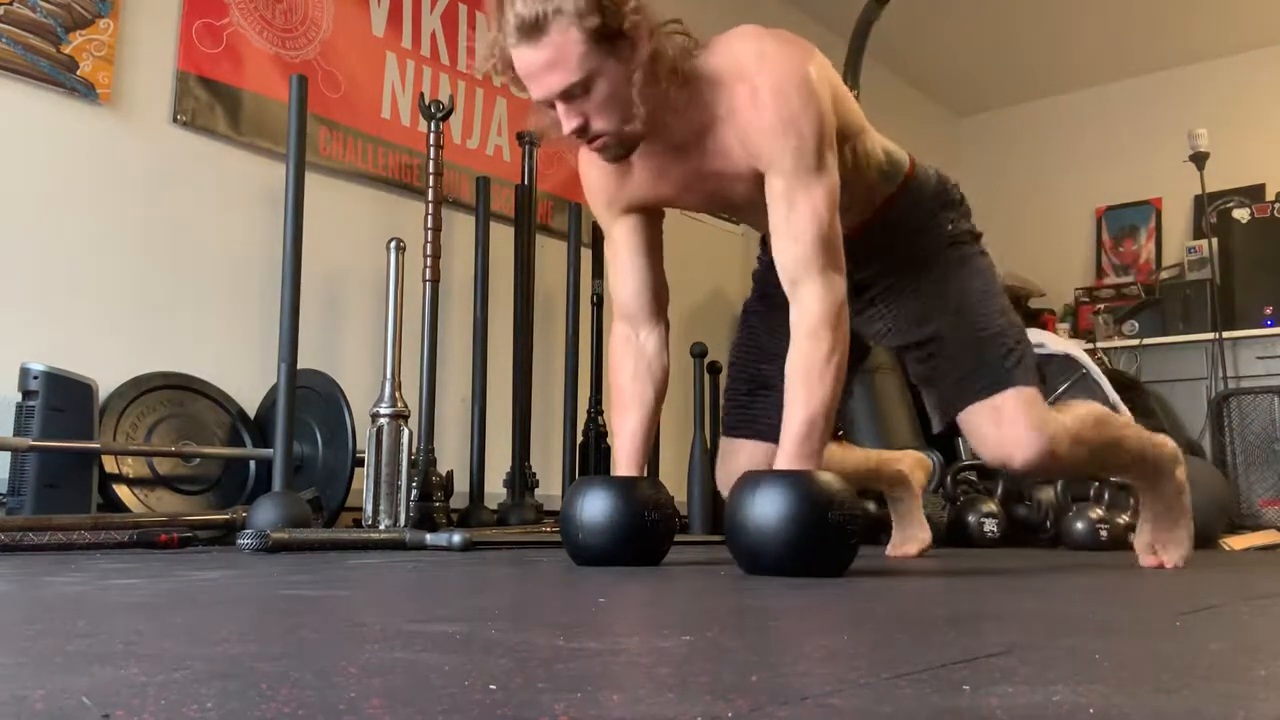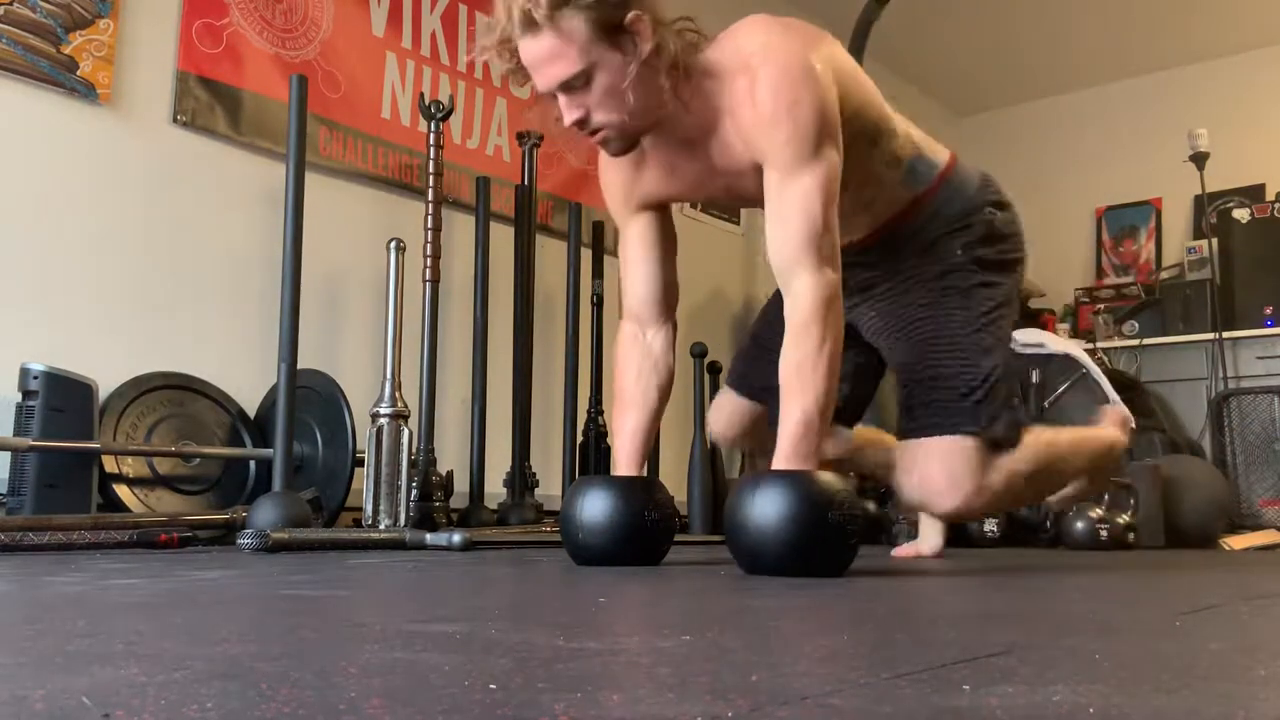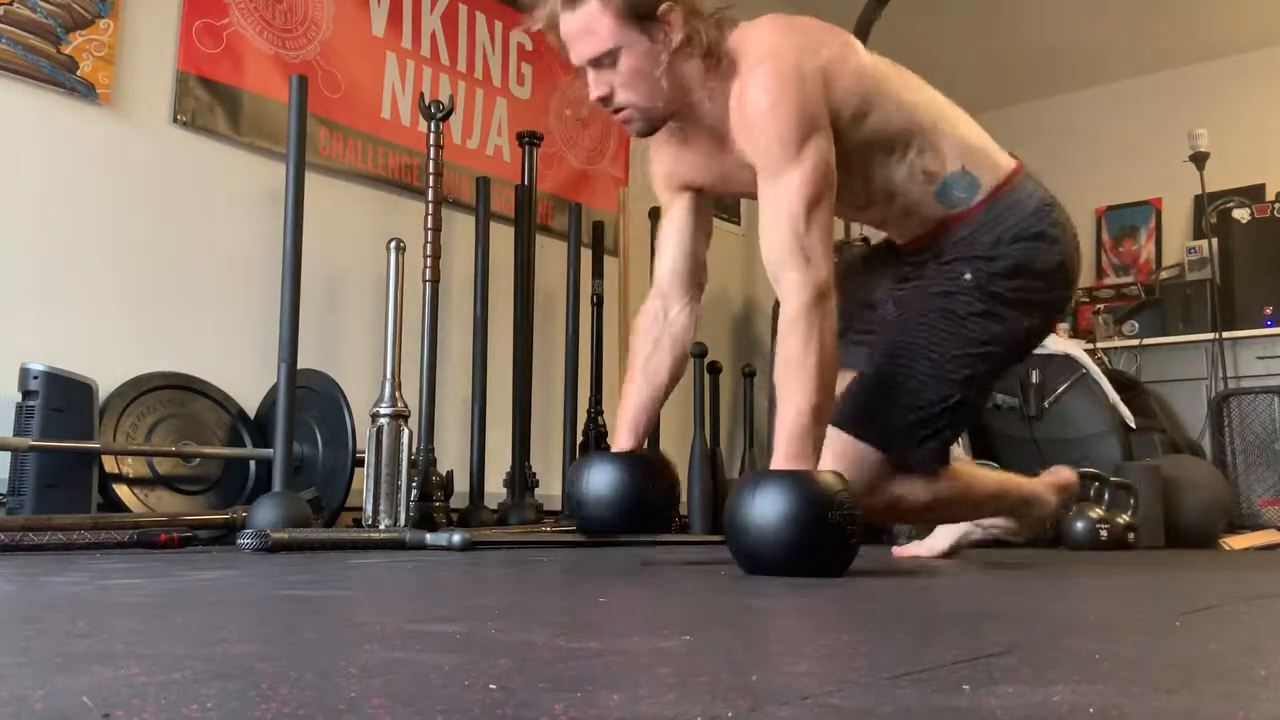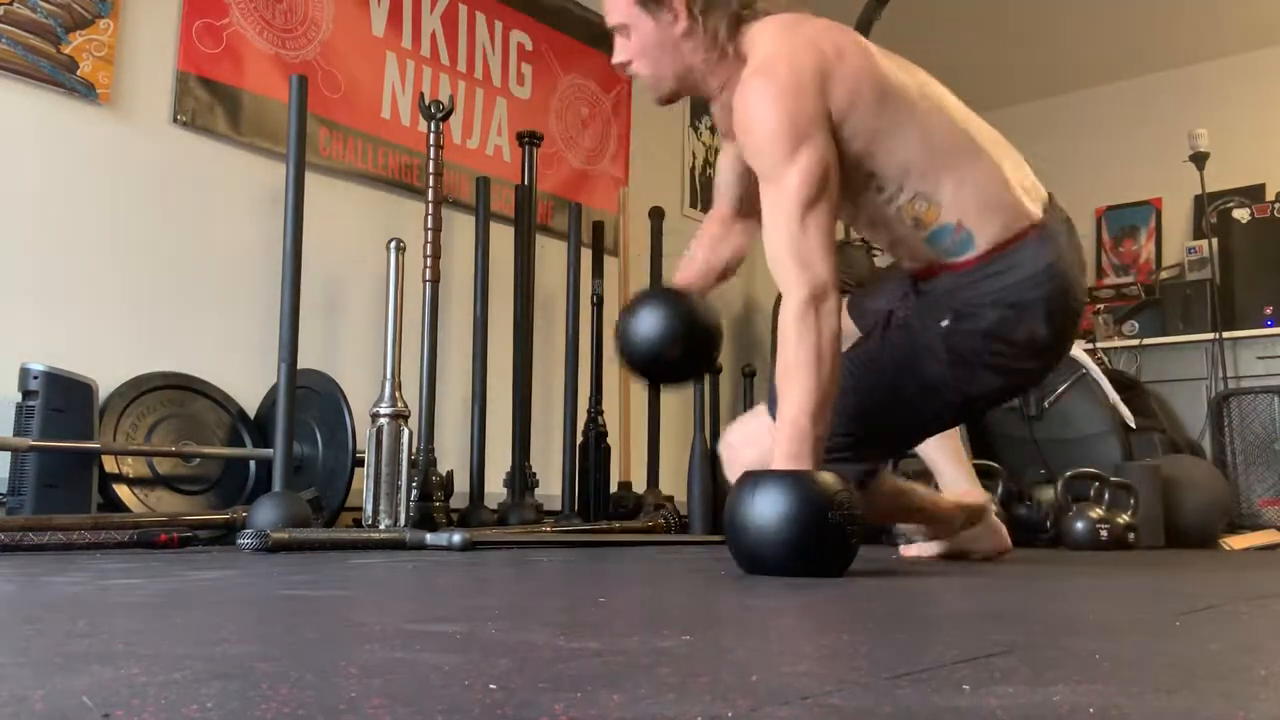
dt=0.2s
person 1, frame 1
left shoulder: (767, 85)
right shoulder: (607, 166)
left elbow: (817, 297)
right elbow: (637, 328)
left wrist: (795, 475)
right wrist: (627, 485)
left hip: (908, 227)
right hip: (793, 257)
left knee: (1021, 445)
right knee: (744, 482)
left ankle: (1153, 463)
right ankle: (901, 477)
person 1, frame 2
left shoulder: (768, 76)
right shoulder: (631, 164)
left elbow: (813, 291)
right elbow: (646, 326)
left wrist: (790, 478)
right wrist: (622, 480)
left hip: (950, 229)
right hip: (862, 249)
left knee: (944, 489)
right knee: (730, 429)
left ankle: (1101, 443)
person 1, frame 3
left shoulder: (771, 80)
right shoulder: (676, 145)
left elbow: (806, 290)
right elbow: (672, 305)
left wrist: (792, 475)
right wrist: (622, 448)
left hip: (1006, 242)
right hip: (959, 233)
left knee: (834, 477)
right knee: (813, 358)
left ankle: (1030, 497)
right ankle: (959, 496)
person 1, frame 4
left shoulder: (773, 81)
right shoulder: (744, 70)
left elbow: (808, 295)
right elbow: (733, 221)
left hip: (1003, 295)
left knee: (751, 456)
right knee: (854, 324)
left ankle: (952, 513)
right ankle: (966, 507)
